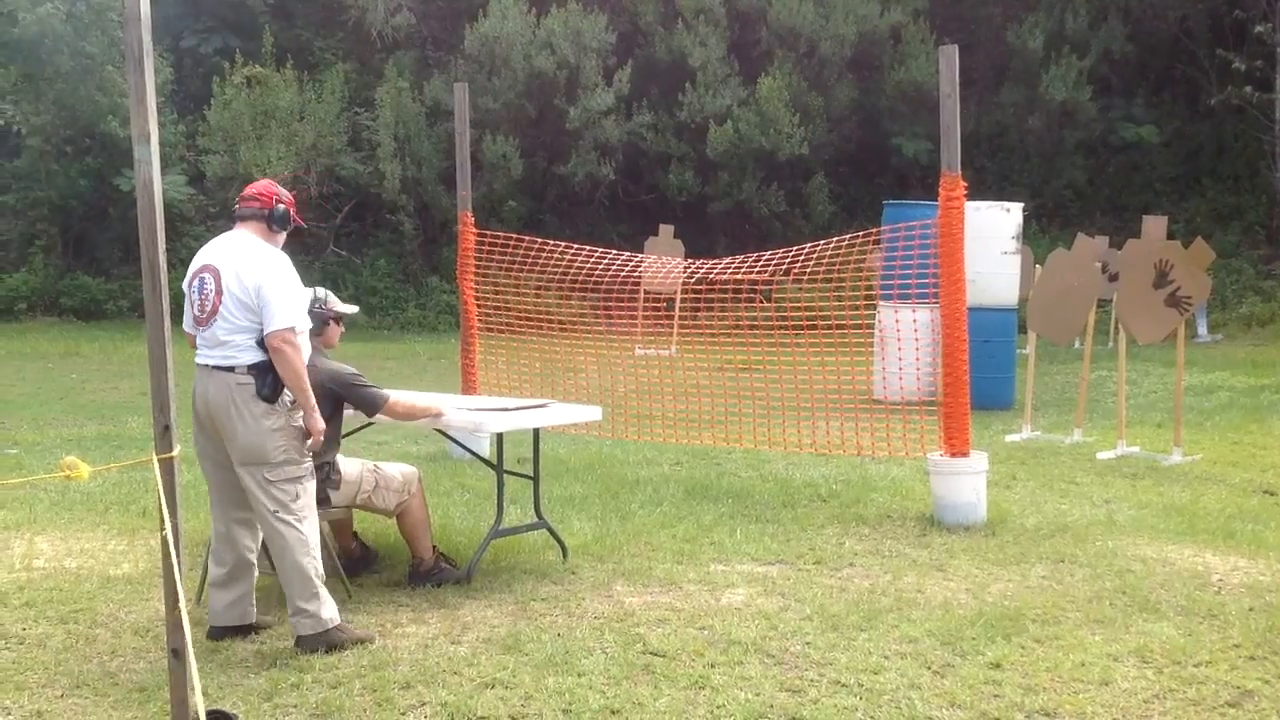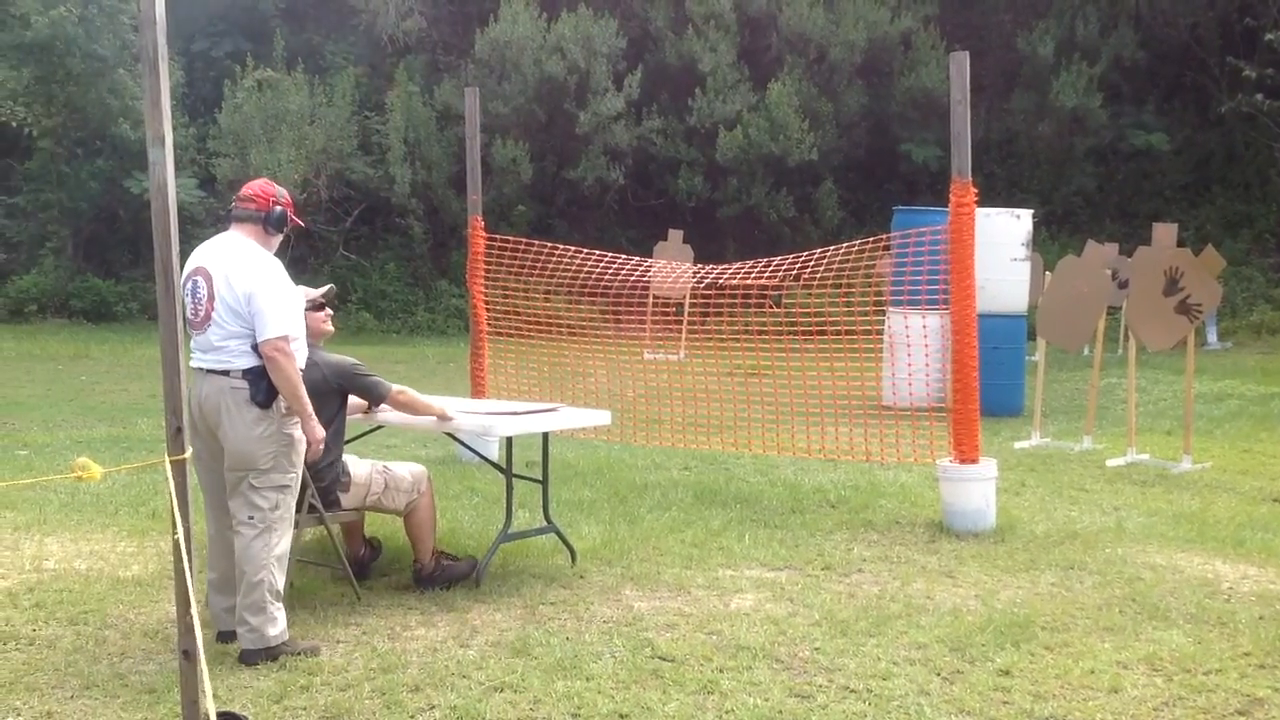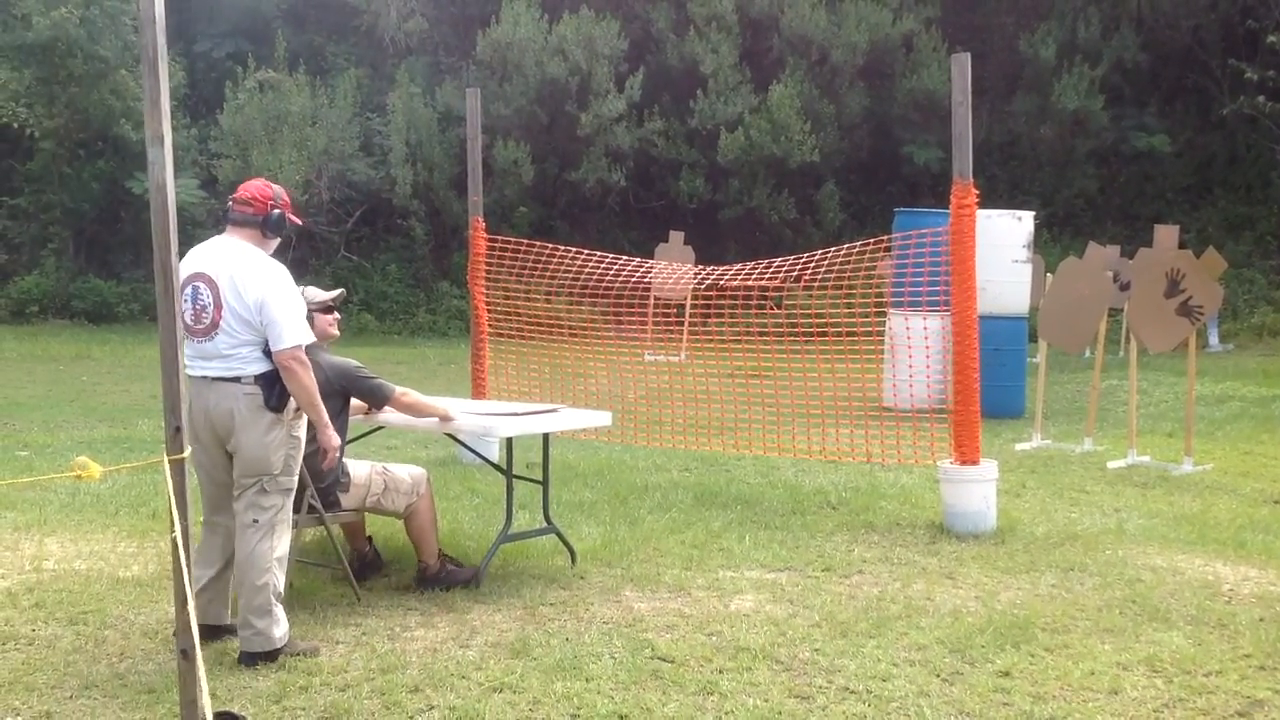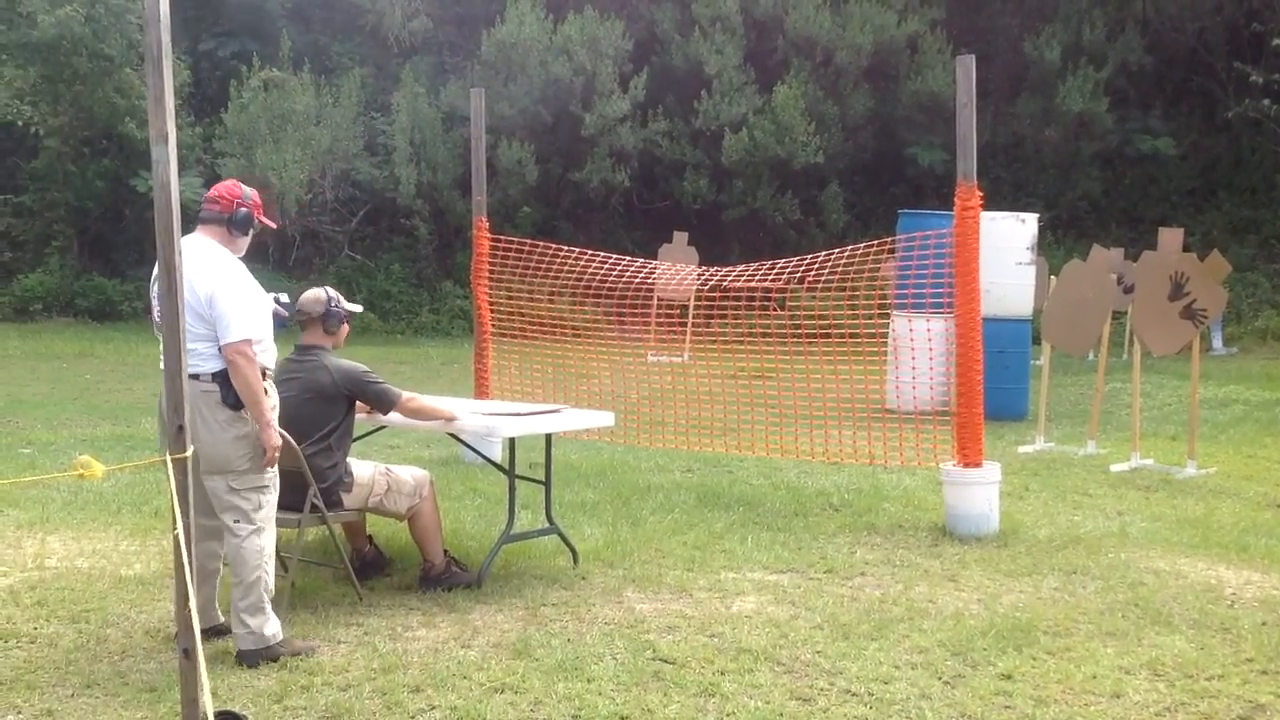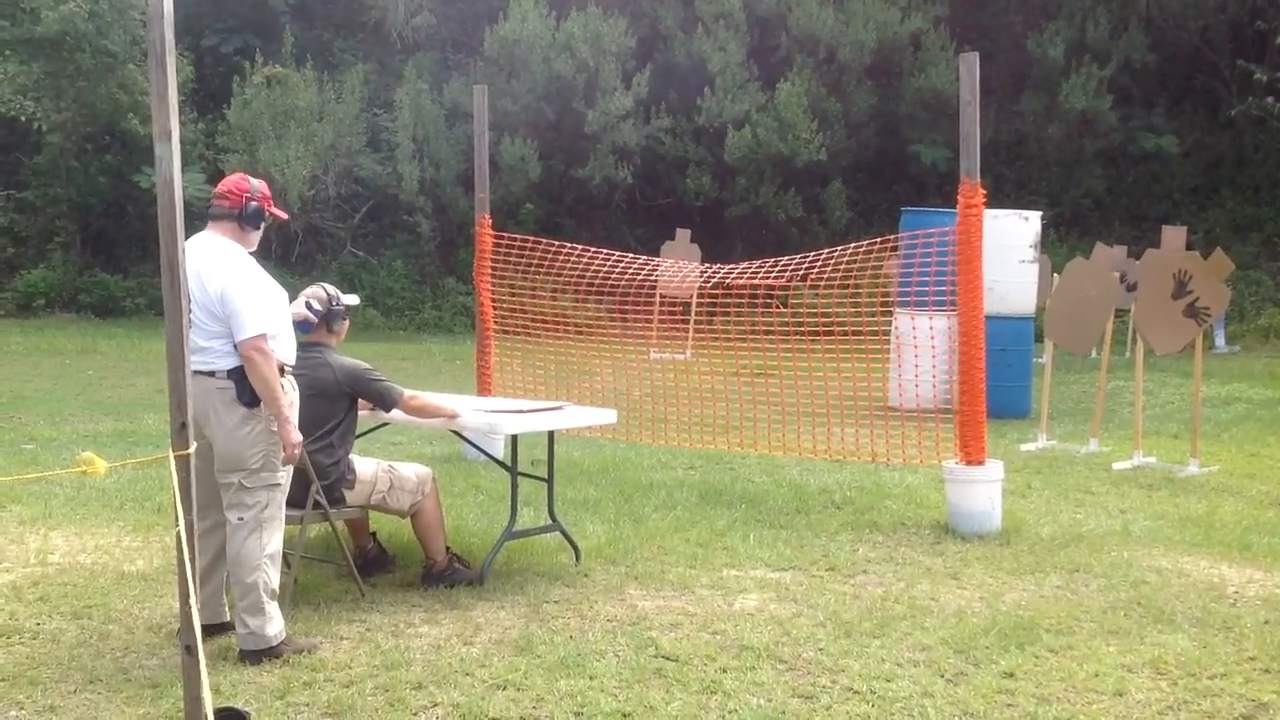
dt=0.7s
person 1, frame 1
left shoulder: (204, 257)
right shoulder: (268, 261)
left elbow: (194, 333)
right elbow: (280, 342)
right wrist: (310, 409)
left hip: (208, 387)
right hip: (255, 395)
left knee: (231, 511)
right knee: (288, 509)
left ankle: (228, 615)
right ankle: (317, 623)
person 1, frame 2
left shoulder: (201, 257)
right shoulder: (261, 266)
right elbow: (275, 351)
right wrist: (307, 418)
left hip: (204, 389)
right hip: (251, 399)
left knee: (225, 515)
right knee: (262, 521)
left ankle: (229, 619)
right ankle: (261, 637)
person 1, frame 3
left shoulder: (193, 261)
right shoulder: (266, 273)
right elbow: (290, 359)
right wrist: (324, 425)
left hip: (200, 396)
right hip: (256, 403)
left knee: (219, 515)
right knee: (262, 523)
left ankle: (205, 615)
right ankle: (263, 639)
person 1, frame 4
left shoulder: (173, 256)
right shoulder: (224, 270)
right elbow: (239, 355)
left wrist: (256, 313)
right wrist: (265, 423)
left hip: (181, 393)
right hip: (223, 401)
left knee: (196, 515)
right knee: (249, 521)
left ankle: (198, 618)
right ankle: (258, 638)
person 1, frame 5
left shoulder: (192, 252)
right shoulder: (236, 267)
right elbow: (254, 351)
left wrist: (281, 314)
right wrist: (284, 421)
left hip: (201, 390)
right hip: (242, 398)
left knee: (208, 510)
right knee: (254, 518)
left ankle: (206, 615)
right ankle: (262, 635)
person 2, frame 1
right shoulder: (332, 372)
right elbow: (396, 408)
left wrist: (356, 399)
right wrist: (435, 409)
right hip: (315, 481)
left knee: (341, 465)
right knee: (407, 479)
left ankle: (351, 554)
right ankle: (426, 567)
person 2, frame 2
right shoulder: (335, 366)
right elbow: (399, 397)
left wrist: (366, 403)
right wrist: (439, 411)
right hip: (320, 486)
left knee: (352, 464)
right knee: (416, 478)
left ankle: (358, 556)
right ankle: (428, 568)
person 2, frame 3
right shoulder: (337, 368)
right elbow: (402, 399)
left wrist: (365, 404)
right wrist: (444, 412)
right hip: (321, 488)
left knee: (353, 468)
right knee: (416, 480)
left ankle: (363, 558)
right ankle: (433, 569)
person 2, frame 4
left shoulder: (283, 368)
right shoulder: (343, 371)
right elbow: (409, 405)
left wrist: (363, 405)
right wrist: (448, 414)
left hip: (284, 487)
right hip: (321, 489)
left knee: (351, 468)
right knee: (418, 483)
left ankle: (364, 557)
right ankle: (437, 570)
person 2, frame 5
right shoulder: (346, 369)
right elbow: (410, 402)
left wrist: (365, 401)
right wrist: (451, 411)
left hip: (289, 482)
right hip: (326, 484)
left knee: (354, 465)
right knee: (421, 480)
left ankle: (367, 554)
right ankle: (440, 567)
